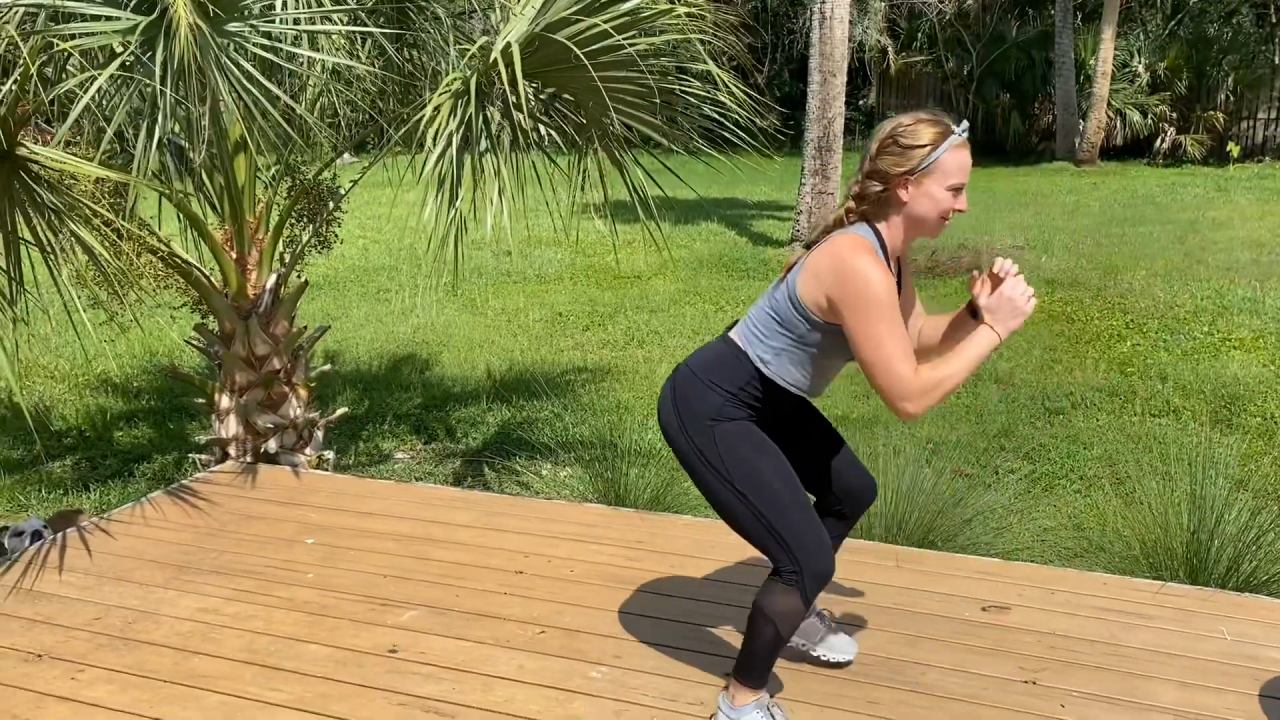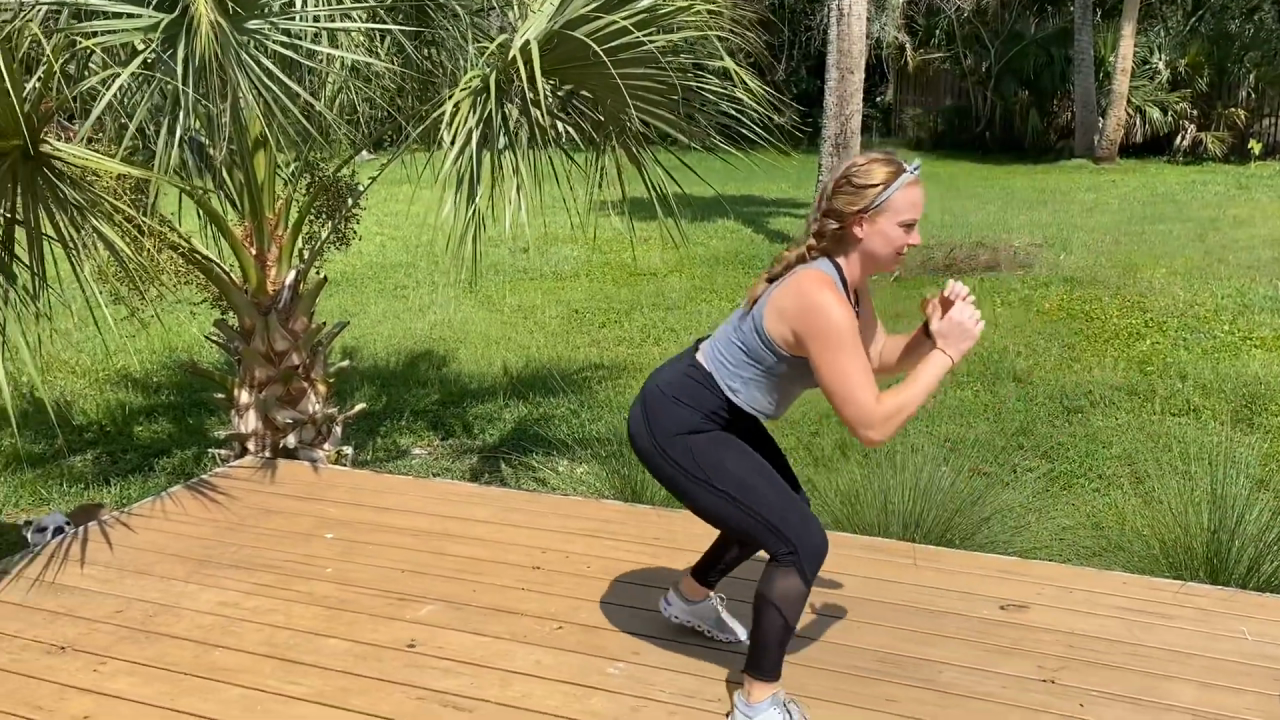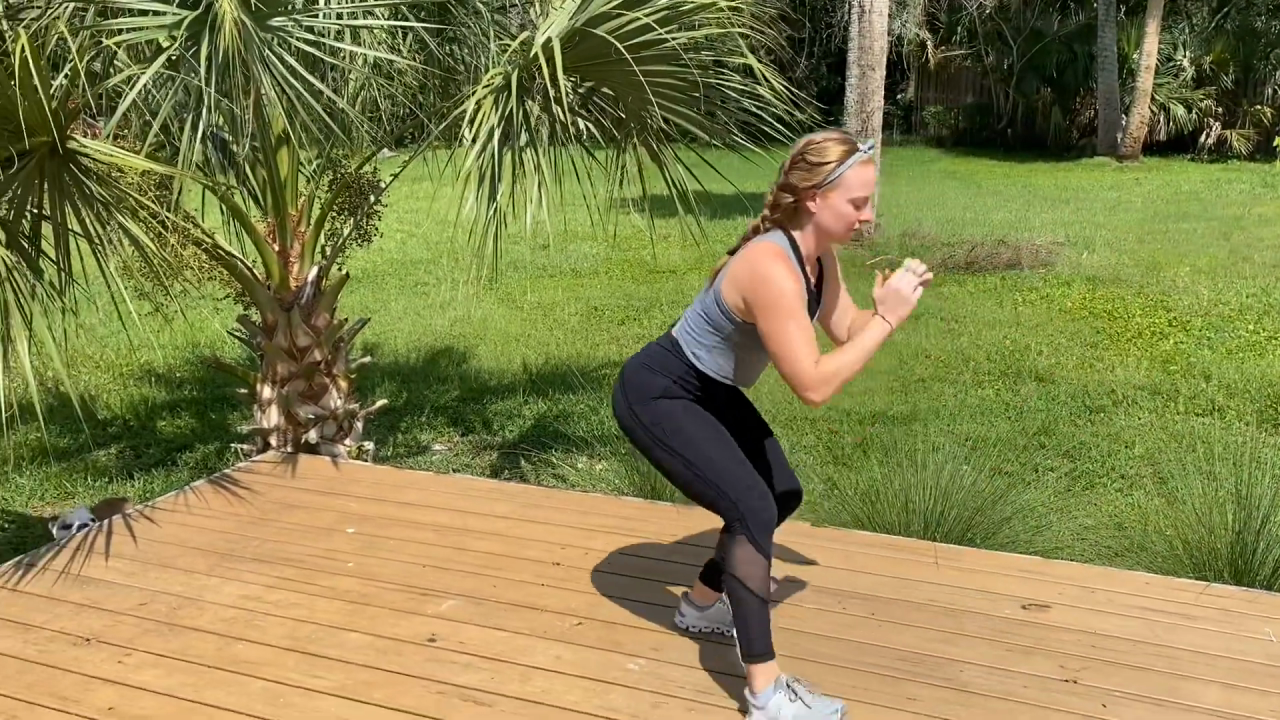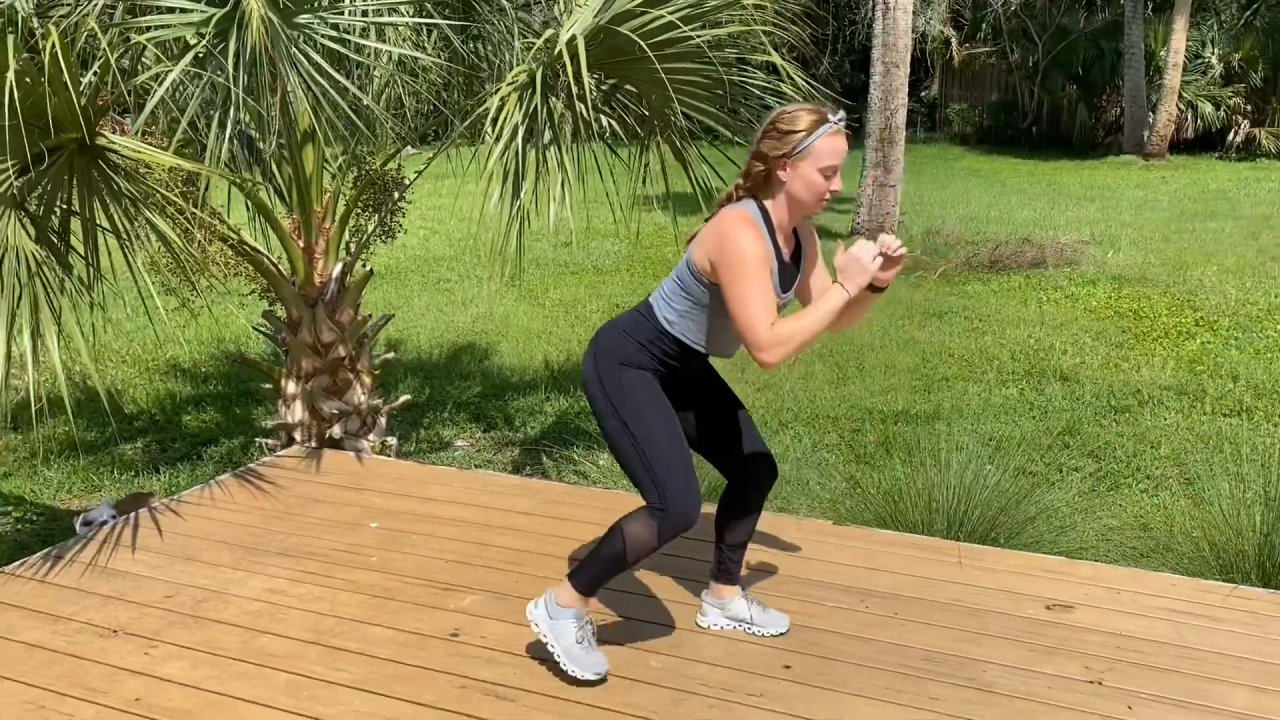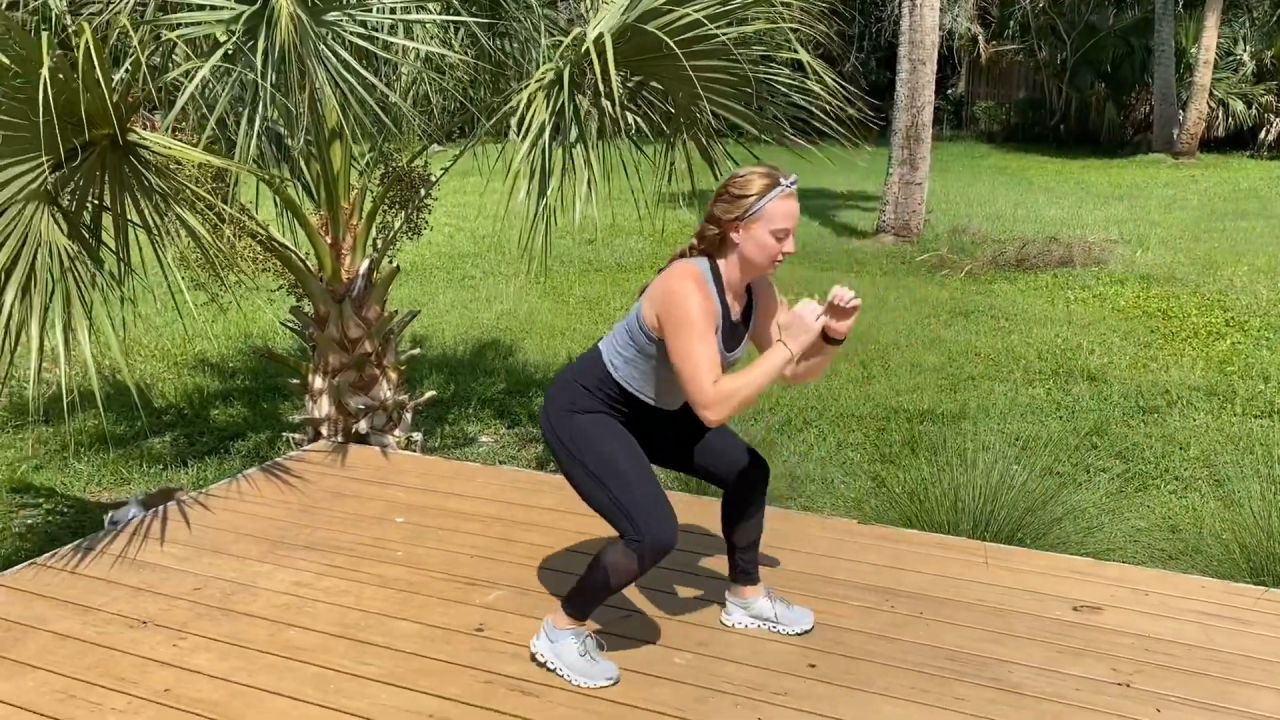
dt=0.3s
person 1, frame 1
left shoulder: (885, 246)
right shoulder: (858, 264)
left elbow: (918, 343)
right elbow: (909, 396)
left wrist: (977, 310)
right wrist: (995, 330)
left hip: (761, 396)
right hip: (708, 410)
left knee: (853, 492)
right knee: (809, 561)
left ankle: (797, 613)
person 1, frame 2
left shoulder: (844, 274)
right shoulder: (820, 299)
left elbow: (877, 358)
right elbow: (873, 424)
left wrist: (931, 331)
right wrist: (947, 352)
left hip: (714, 407)
right hip: (674, 426)
left knee: (779, 513)
right knee: (802, 542)
left ankle: (688, 597)
person 1, frame 3
left shoulder: (815, 254)
right shoulder: (772, 268)
left elbow: (847, 332)
right elbow: (814, 385)
left wrist: (890, 305)
right wrist: (888, 318)
left hip: (704, 388)
right hip: (653, 394)
left knee: (782, 492)
right knee: (753, 510)
left ankle: (704, 603)
person 1, frame 4
left shoulder: (796, 231)
right shoulder: (740, 233)
left elbow: (833, 319)
right elbow: (769, 348)
left wrist: (872, 282)
right wrist: (843, 285)
left hip: (679, 366)
right hip: (624, 363)
left knee: (757, 469)
right knee: (677, 506)
left ankle: (722, 599)
right ankle: (559, 607)
person 1, frame 5
left shoulder: (755, 286)
right shoulder: (688, 289)
left elbow: (796, 370)
right elbow: (713, 405)
left wrist: (830, 334)
right wrist: (789, 342)
left hip: (642, 405)
right hip: (579, 408)
left knee: (746, 471)
right knee: (653, 533)
left ankle: (746, 598)
right ankle: (559, 631)
